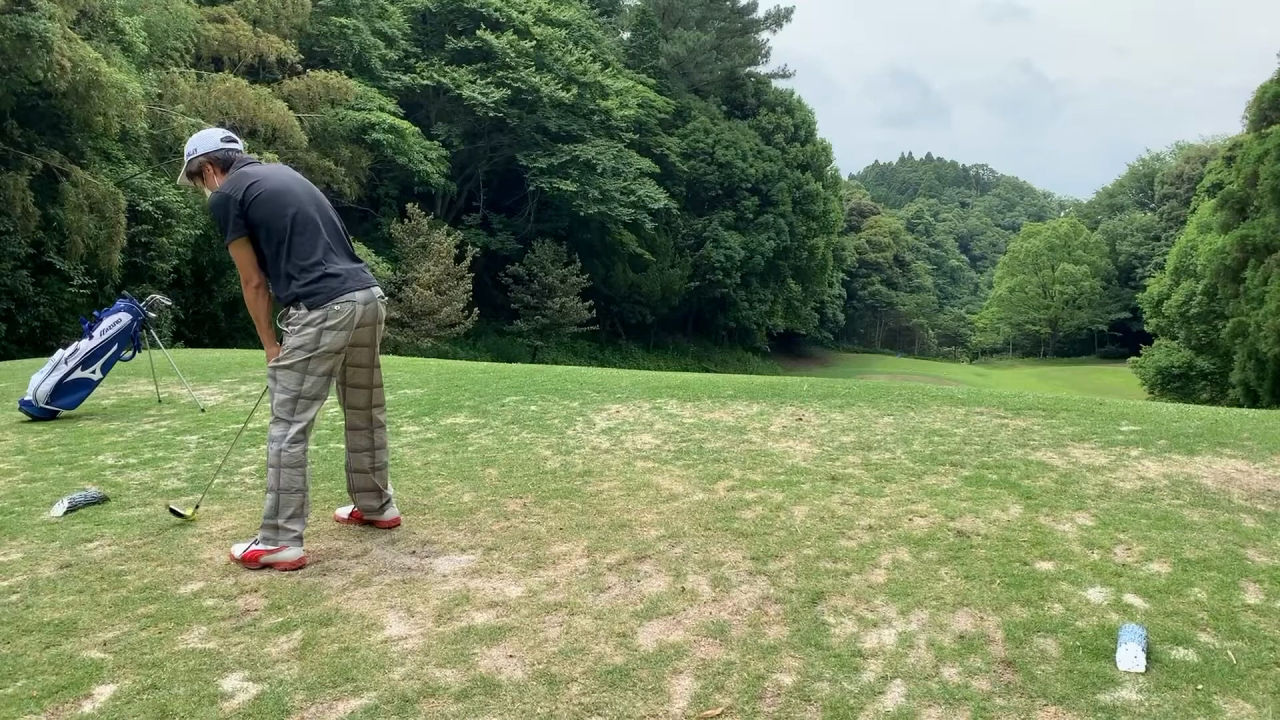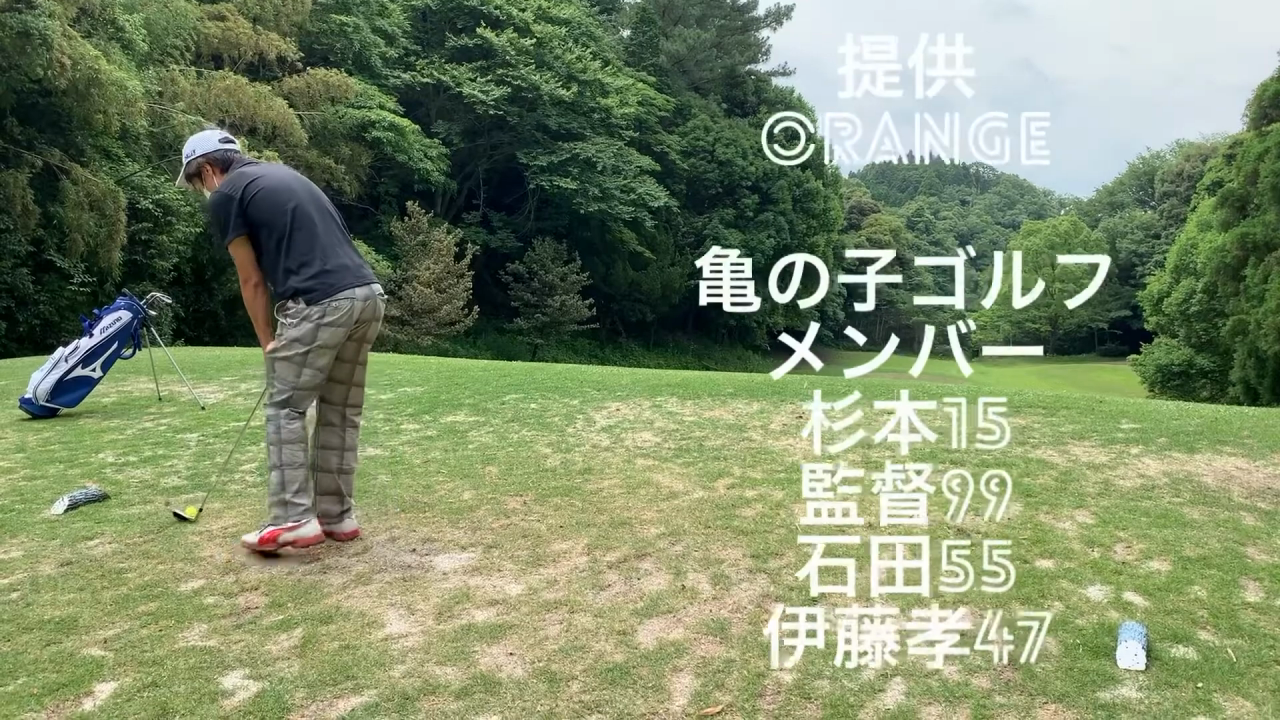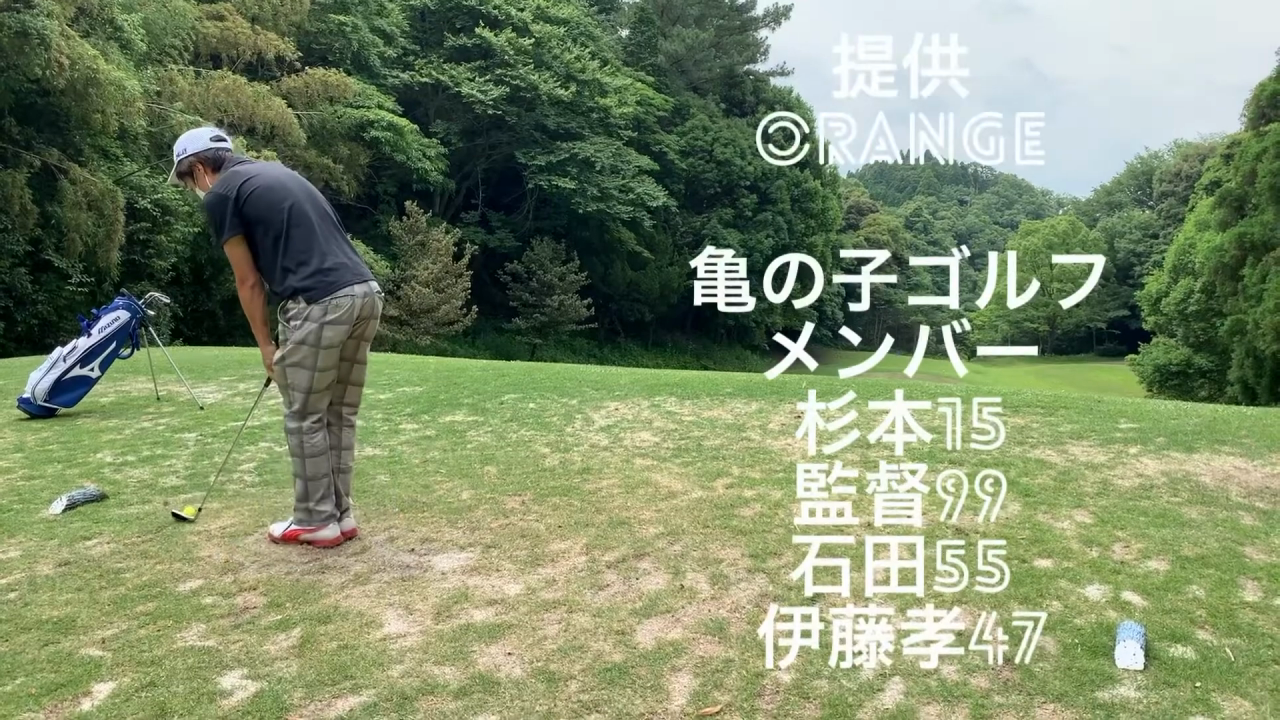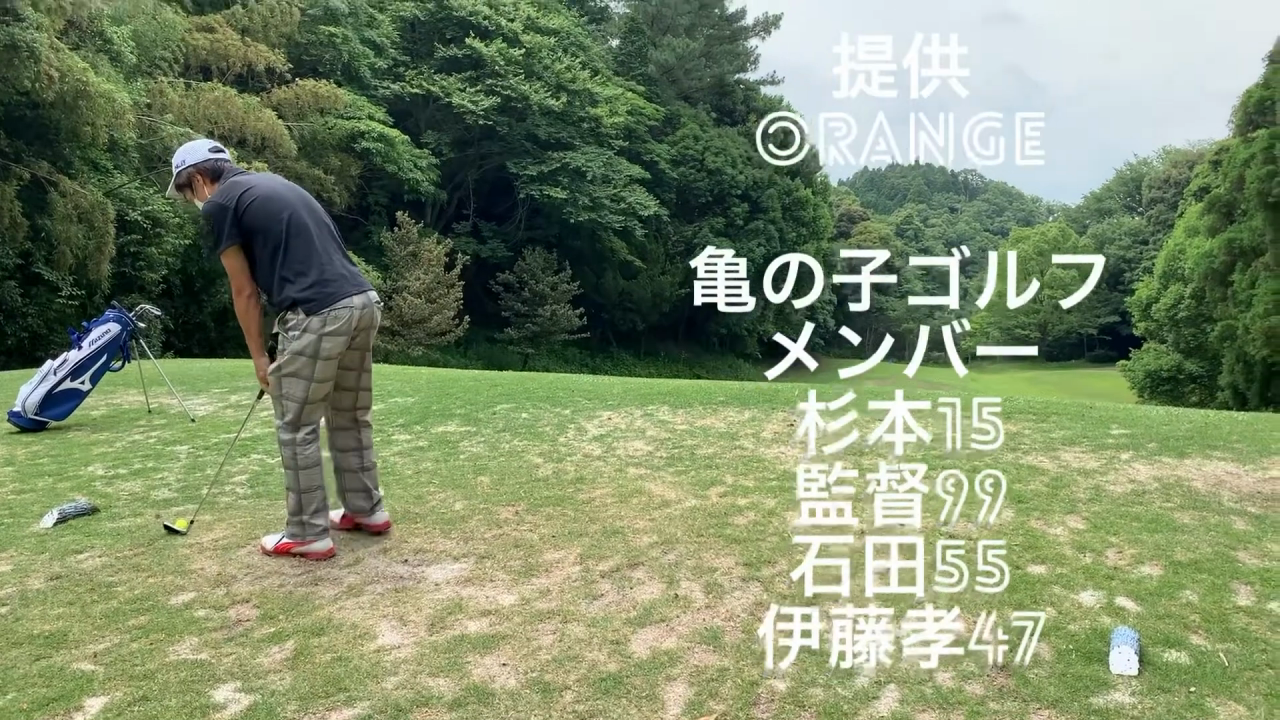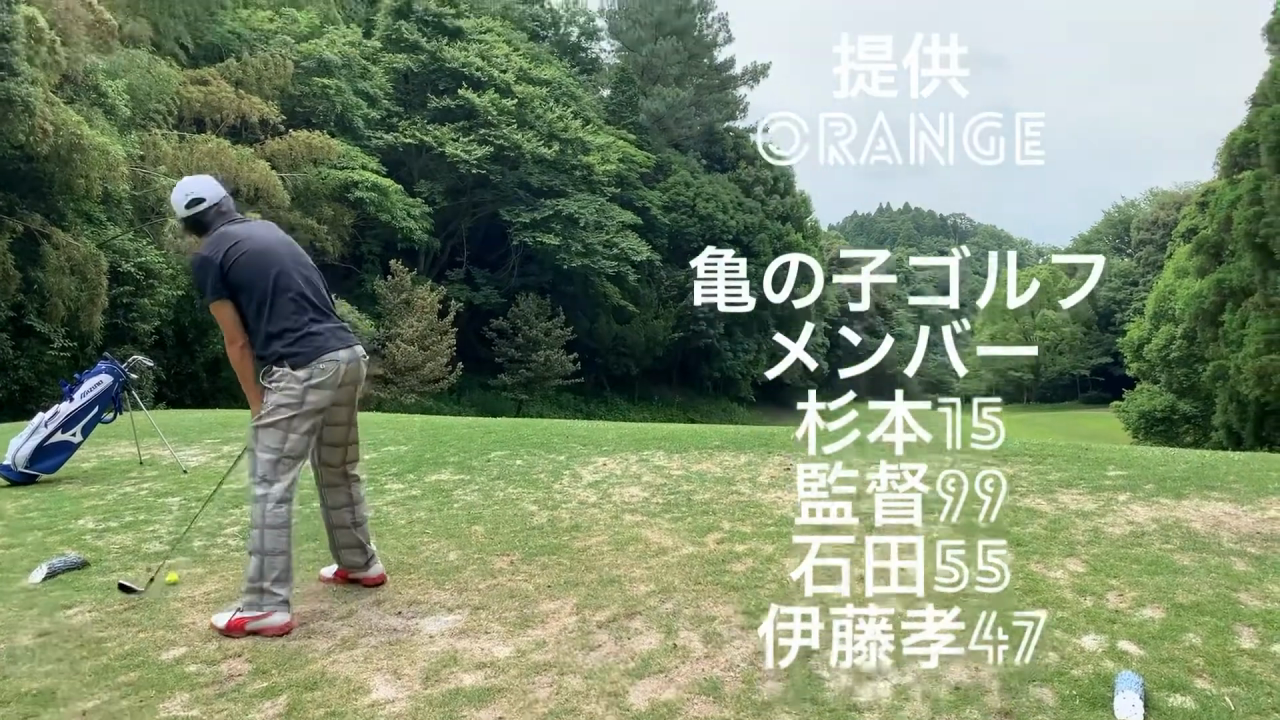
dt=0.5s
person 1, frame 1
left shoulder: (226, 196)
right shoulder: (284, 174)
left elbow: (254, 282)
left wrist: (270, 345)
right wrist: (277, 342)
left hip: (321, 311)
right hip: (368, 296)
left knee: (289, 427)
right knee: (365, 413)
left ankle: (281, 540)
right ankle: (376, 505)
person 1, frame 2
left shoulder: (225, 196)
right shoulder: (283, 174)
left elbow: (253, 281)
left wrist: (267, 342)
right wrist: (278, 339)
left hip: (319, 305)
right hip: (368, 294)
left knee: (285, 410)
right knee: (341, 414)
left ankle: (292, 520)
right ankle: (337, 514)
person 1, frame 3
left shoulder: (220, 195)
right shoulder: (275, 172)
left elbow: (249, 281)
left wrist: (265, 345)
right wrist: (276, 341)
left hip: (319, 304)
right hip: (365, 292)
left knee: (305, 418)
right knee: (340, 414)
left ankle: (317, 521)
right ankle: (338, 513)
person 1, frame 4
left shoulder: (218, 205)
right shoulder: (273, 184)
left elbow: (245, 292)
left wrist: (259, 357)
right wrist: (280, 337)
left hip: (318, 315)
right hip: (364, 301)
left knee: (296, 429)
right knee: (350, 416)
left ankle: (308, 533)
right ankle: (367, 508)
person 1, frame 5
left shoulder: (207, 257)
right shoulder: (267, 230)
left elbow: (238, 342)
left wrist: (256, 403)
right wrist: (266, 397)
left hip: (304, 370)
right hip: (349, 355)
left knee: (271, 487)
right knee: (339, 471)
left ankle: (266, 606)
right ankle: (360, 563)
